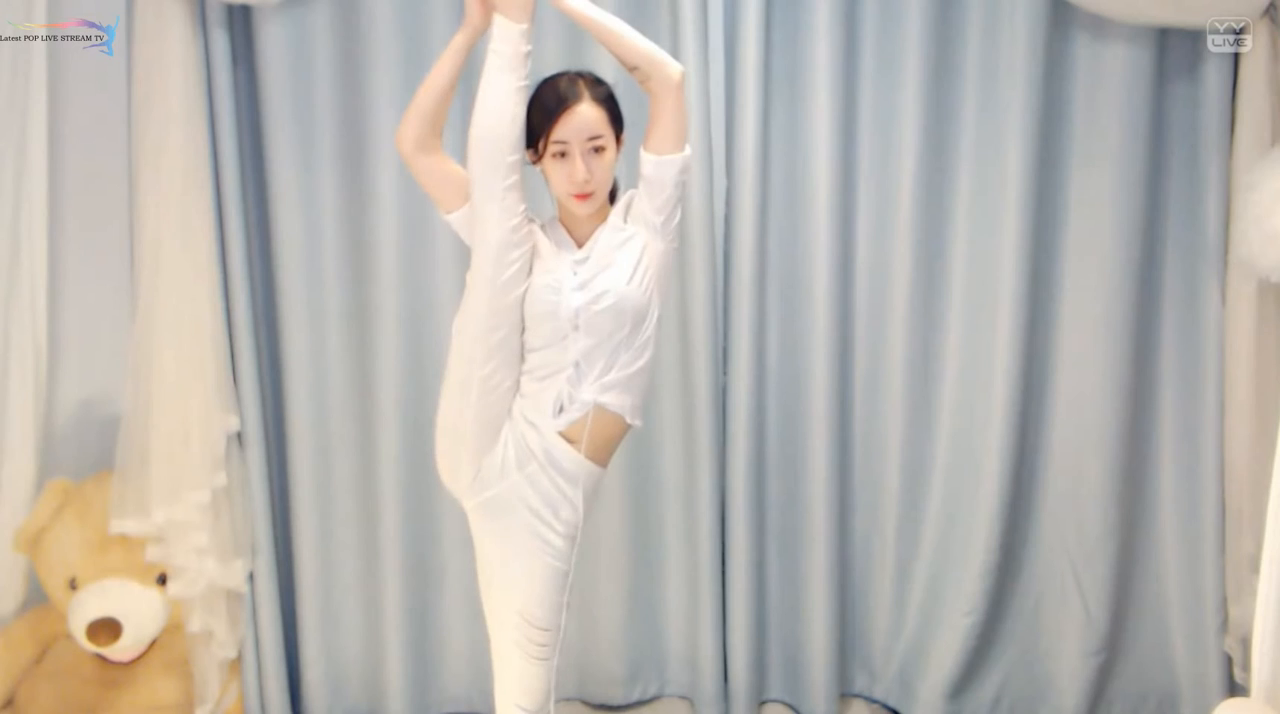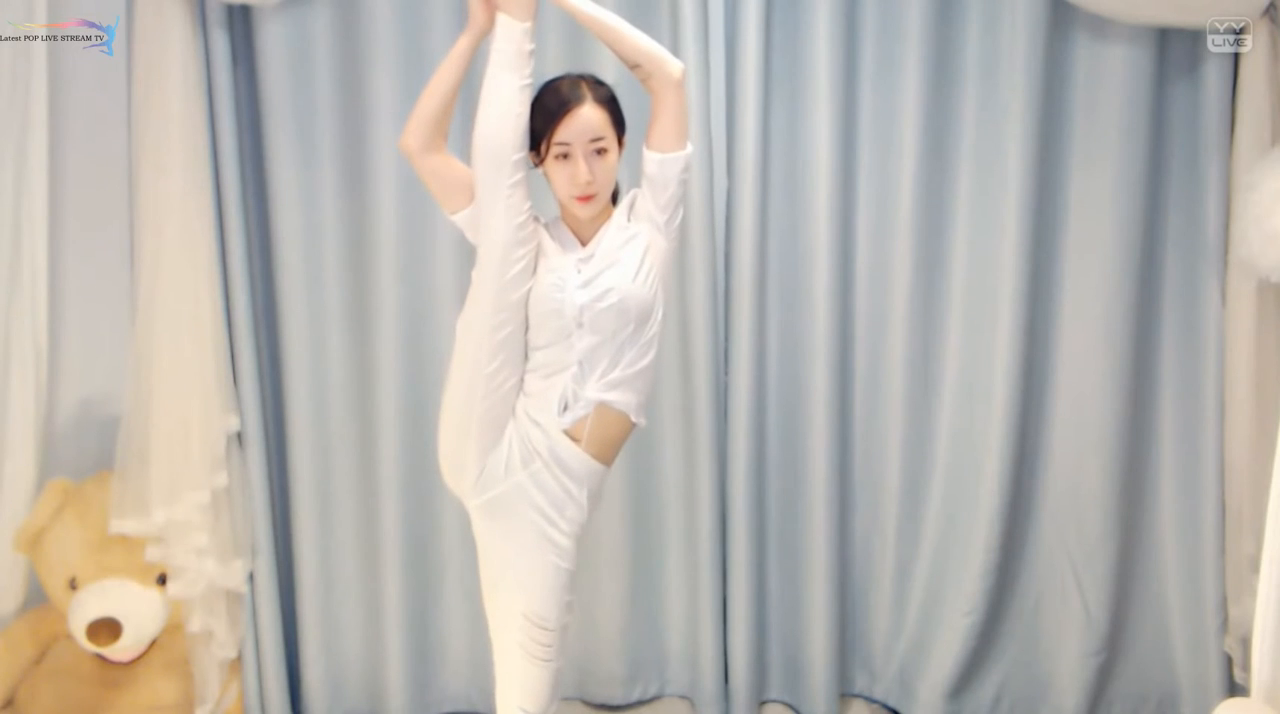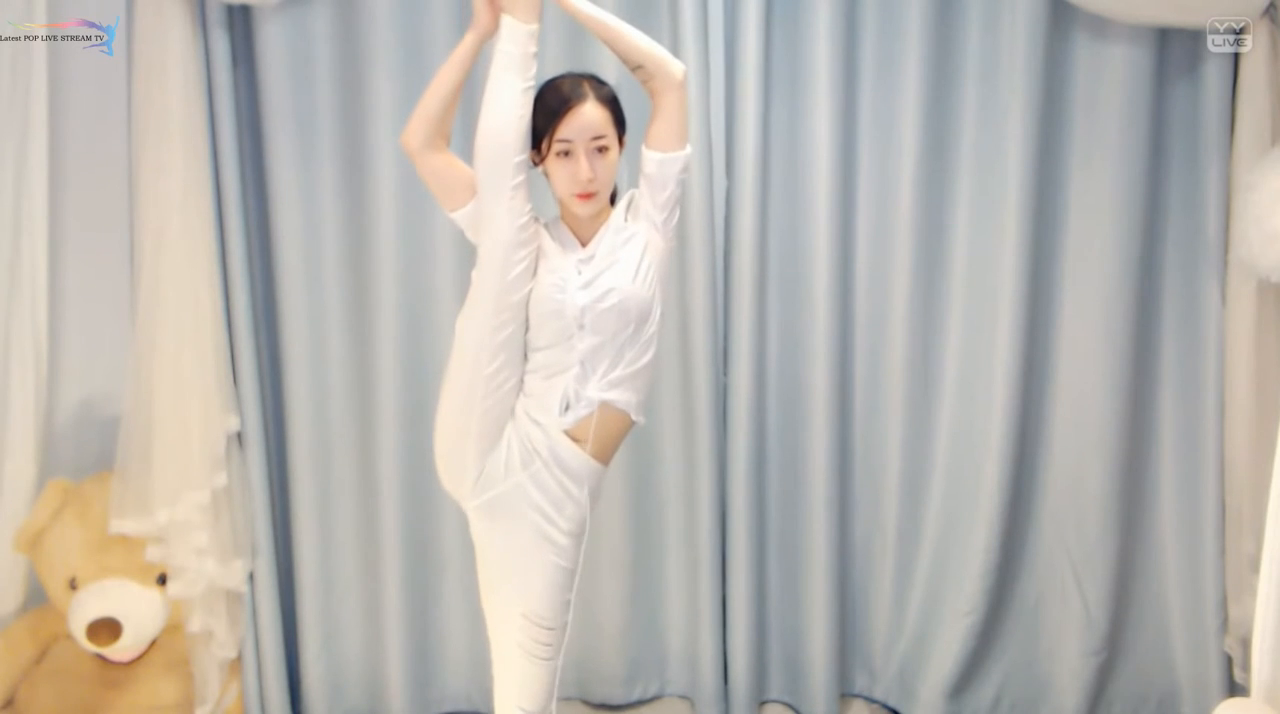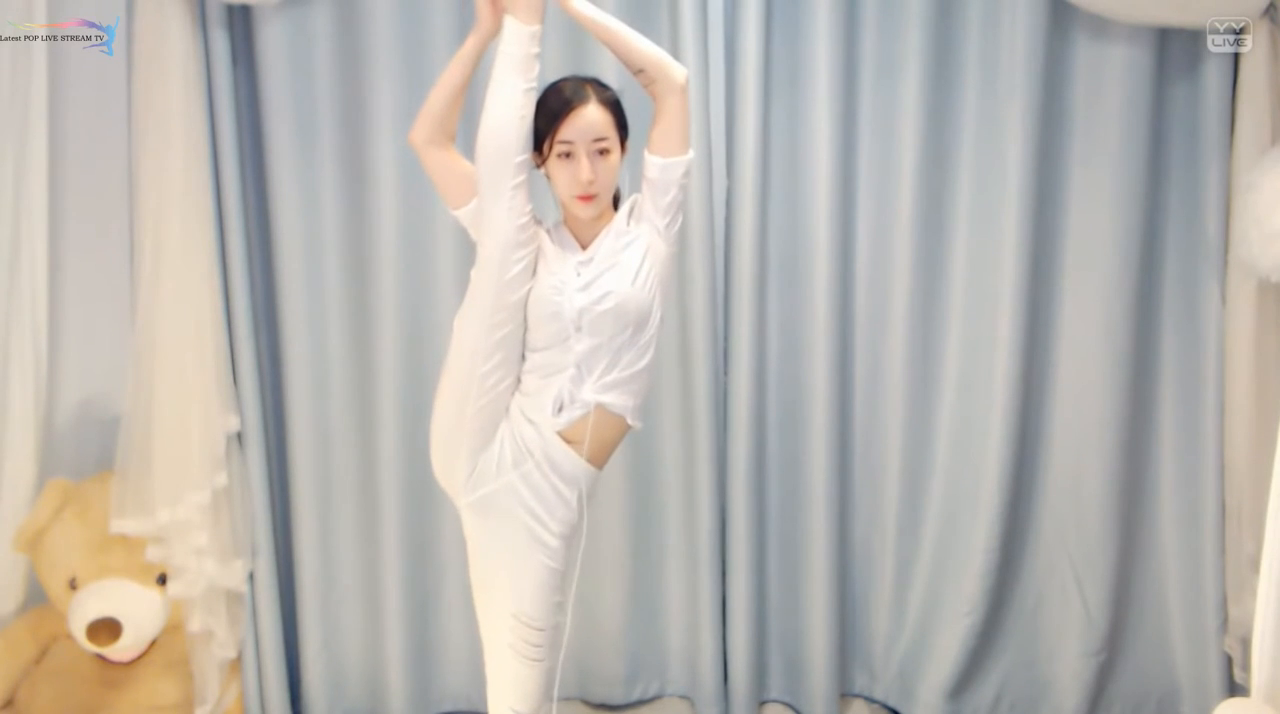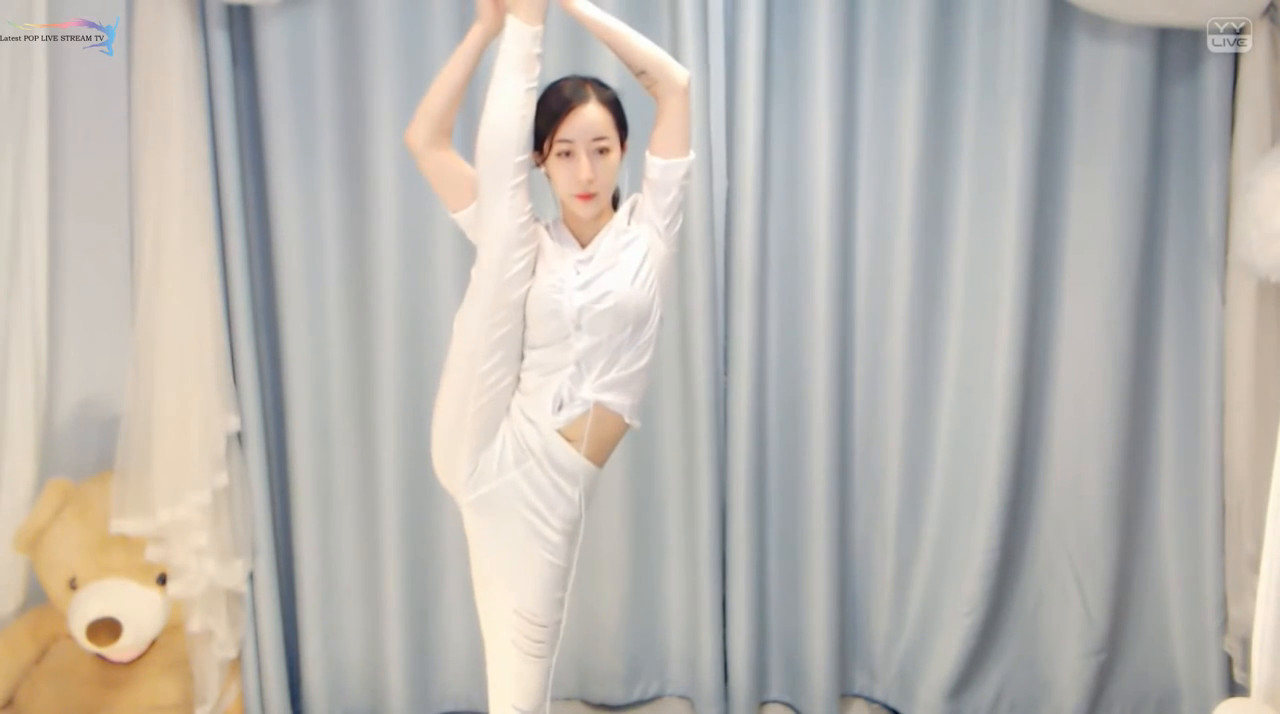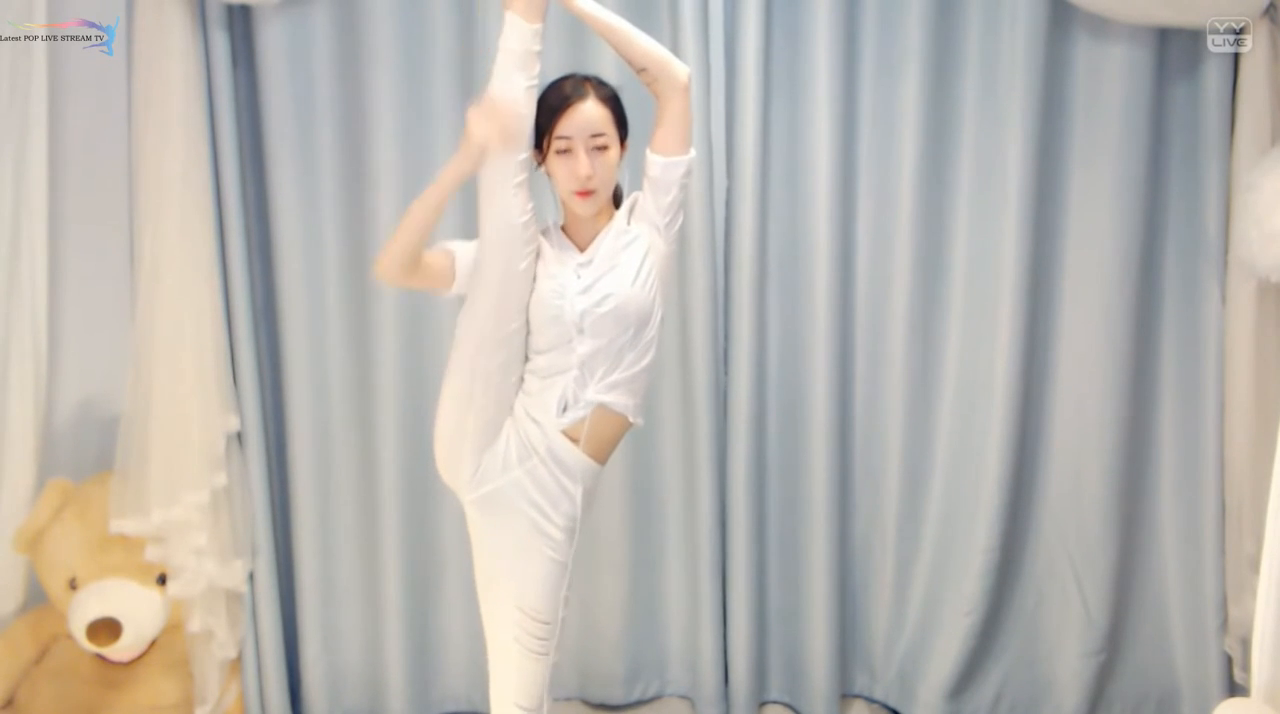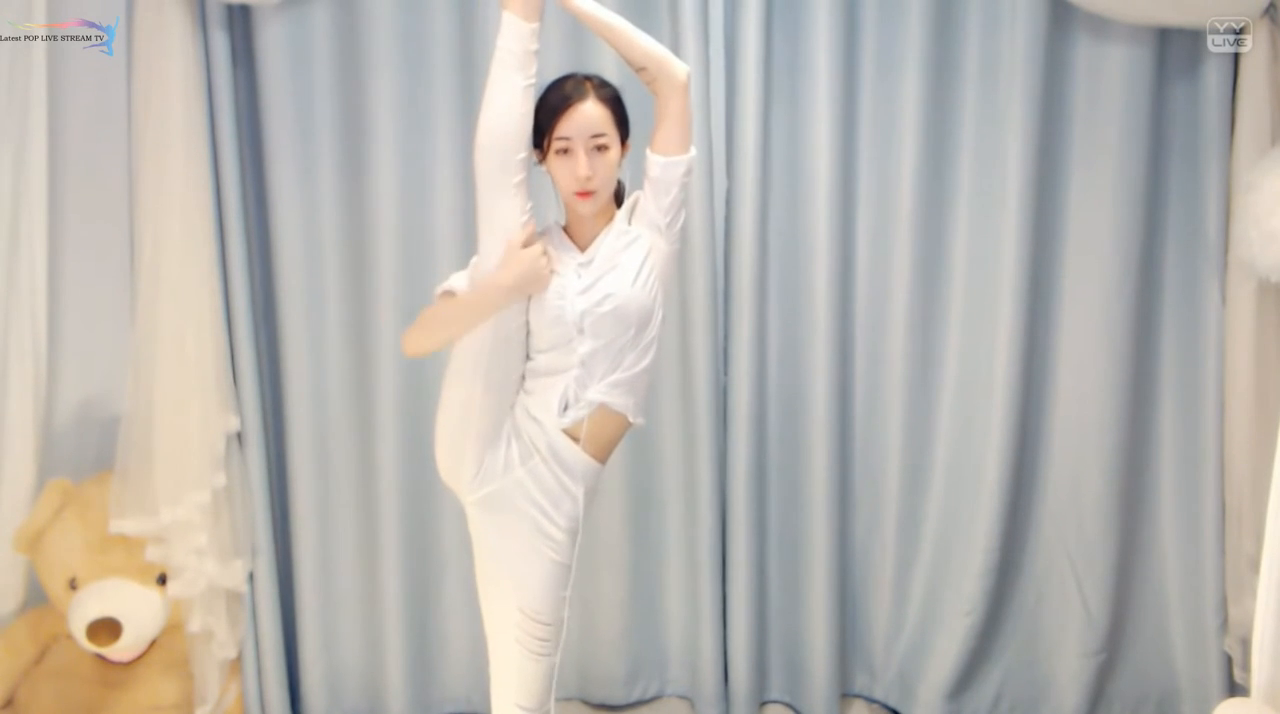
dt=0.5s
person 1, frame 1
left shoulder: (647, 224)
right shoulder: (523, 242)
left elbow: (667, 77)
right elbow: (415, 143)
left hip: (550, 483)
right hip: (490, 452)
person 1, frame 2
left shoulder: (649, 223)
right shoulder: (528, 244)
left elbow: (667, 75)
right elbow: (420, 144)
left hip: (557, 481)
right hip: (497, 452)
person 1, frame 3
left shoulder: (647, 224)
right shoulder: (527, 243)
left elbow: (669, 77)
right elbow: (421, 142)
left hip: (555, 481)
right hip: (491, 452)
person 1, frame 4
left shoulder: (649, 230)
right shoulder: (527, 245)
left elbow: (671, 81)
right elbow: (428, 138)
left hip: (549, 487)
right hip: (486, 450)
person 1, frame 5
left shoulder: (649, 227)
right shoulder: (526, 245)
left elbow: (673, 83)
right elbow: (425, 141)
left hip: (548, 483)
right hip: (485, 449)
person 1, frame 6
left shoulder: (649, 228)
right shoulder: (526, 254)
left elbow: (673, 81)
right elbow: (394, 270)
right wrist: (463, 162)
left hip: (550, 484)
right hip: (491, 451)
person 1, frame 7
left shoulder: (650, 226)
right shoulder: (526, 251)
left elbow: (672, 79)
right elbow: (414, 340)
right wrist: (500, 288)
left hip: (549, 482)
right hip: (489, 448)
